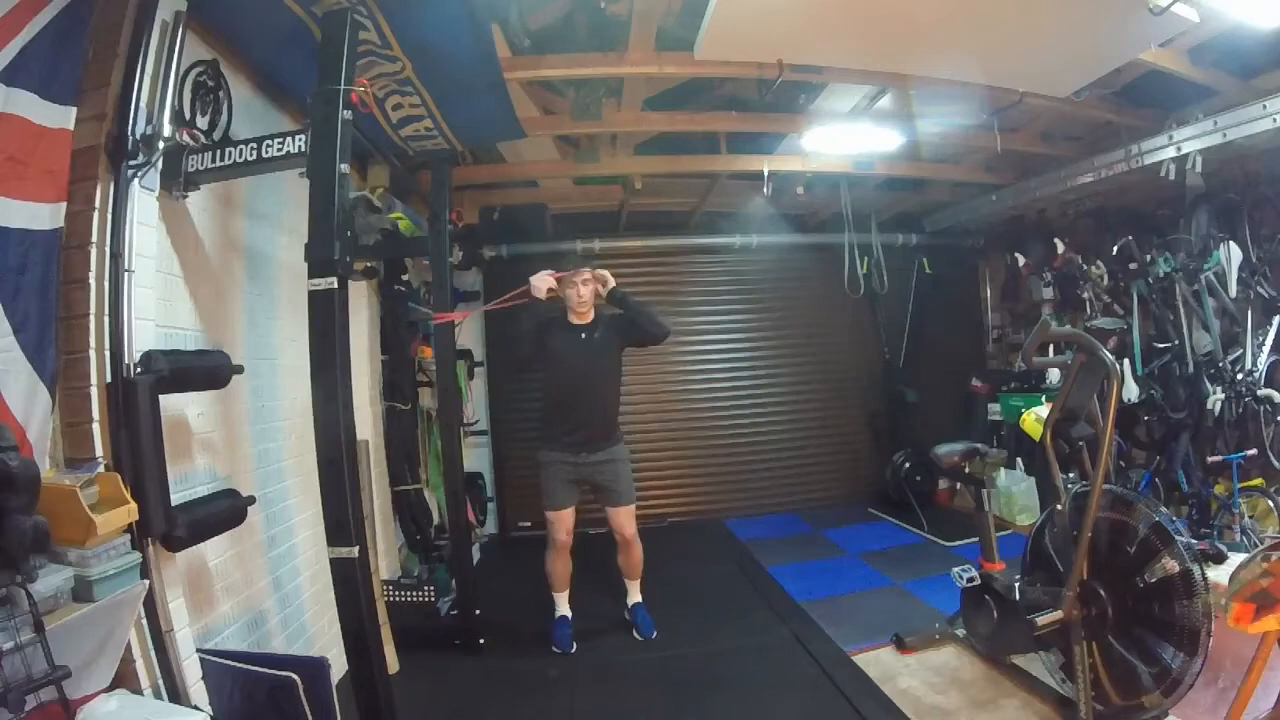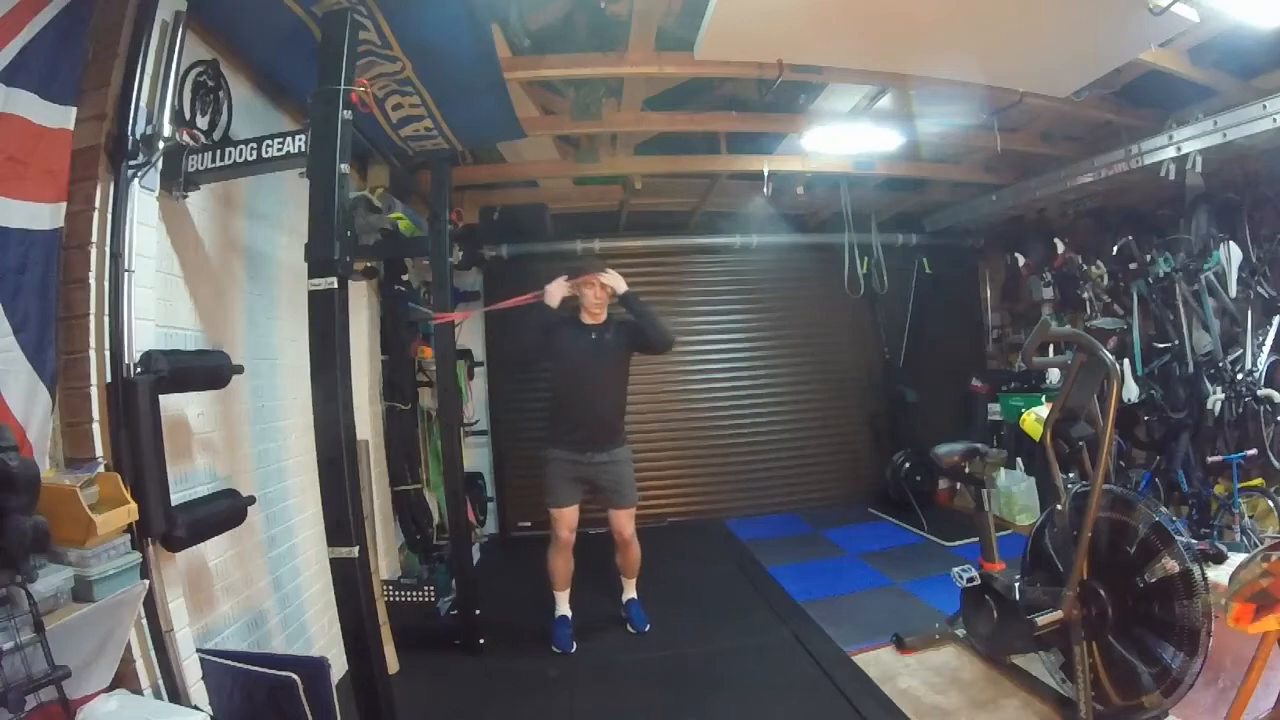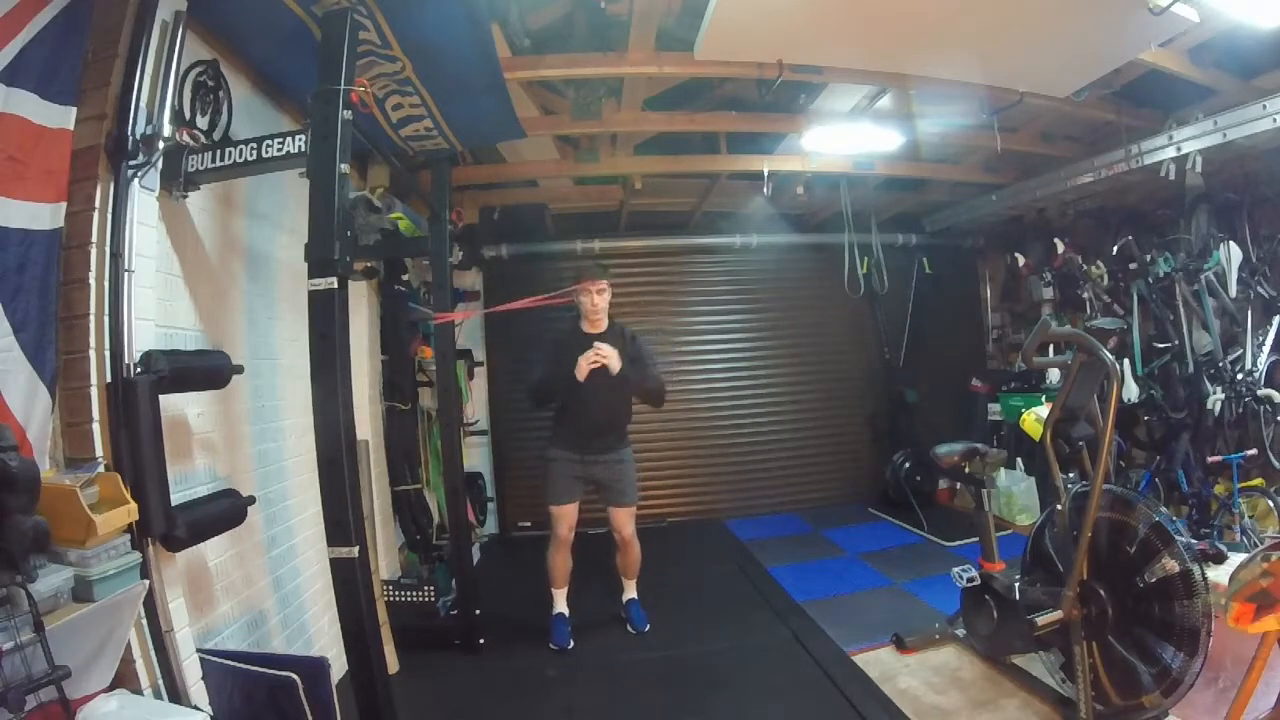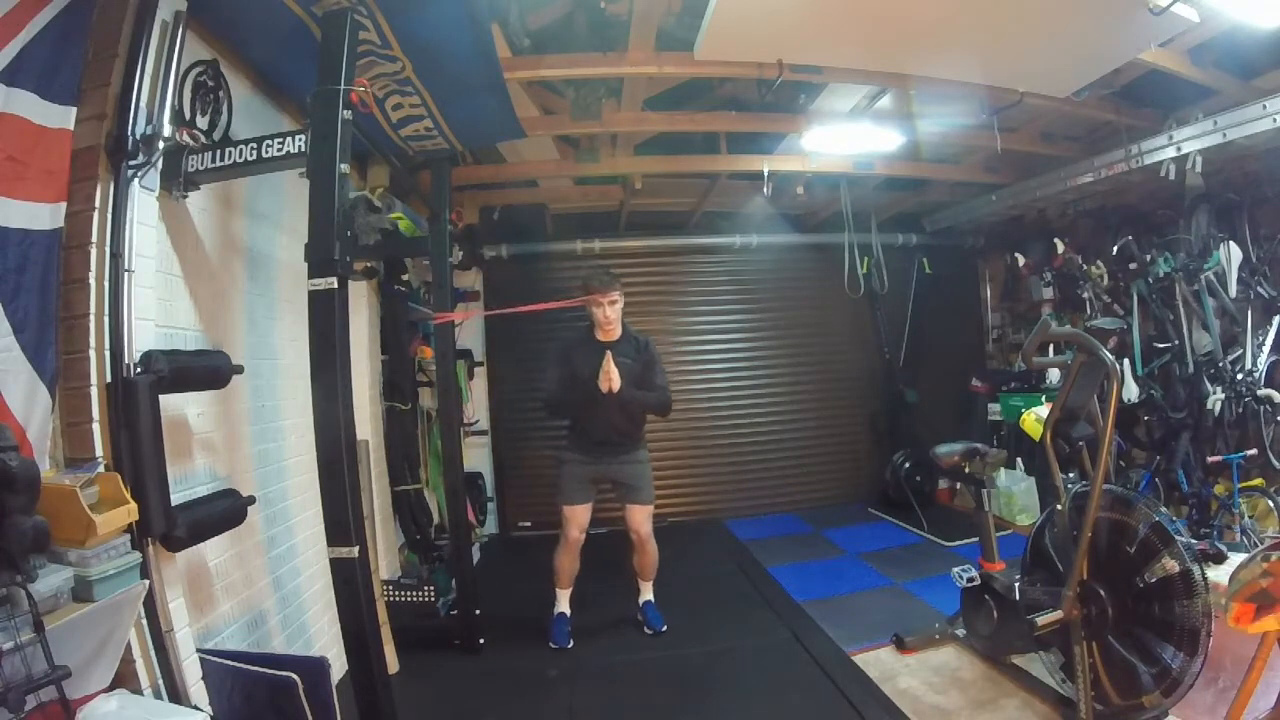
dt=0.5s
person 1, frame 1
left shoulder: (613, 326)
right shoulder: (548, 330)
left elbow: (659, 331)
right elbow: (519, 351)
left wrist: (615, 293)
right wrist: (537, 301)
left hip: (608, 450)
right hip: (560, 455)
left knee: (627, 534)
right knee: (560, 539)
left ankle: (635, 603)
right ankle: (562, 613)
person 1, frame 2
left shoulder: (623, 330)
right shoulder: (559, 330)
left elbow: (663, 342)
left wrist: (627, 295)
right wrist: (547, 306)
left hip: (611, 452)
right hip: (564, 453)
left knee: (625, 534)
right knee: (563, 536)
left ankle: (630, 598)
right ankle: (562, 613)
person 1, frame 3
left shoulder: (629, 342)
right shoulder: (562, 343)
left elbow: (658, 395)
right elbow: (538, 397)
left wrist: (621, 371)
right wrist: (573, 377)
left hip: (614, 453)
right hip: (567, 453)
left knee: (625, 534)
right knee: (562, 535)
left ankle: (629, 599)
right ankle: (559, 611)
person 1, frame 4
left shoulder: (641, 348)
right shoulder: (572, 348)
left elbow: (663, 404)
right elbow: (554, 404)
left wrist: (622, 389)
right wrist: (595, 388)
left hip: (629, 454)
right hip: (581, 456)
left knee: (642, 534)
right knee: (572, 536)
left ankle: (646, 600)
right ankle: (561, 610)
